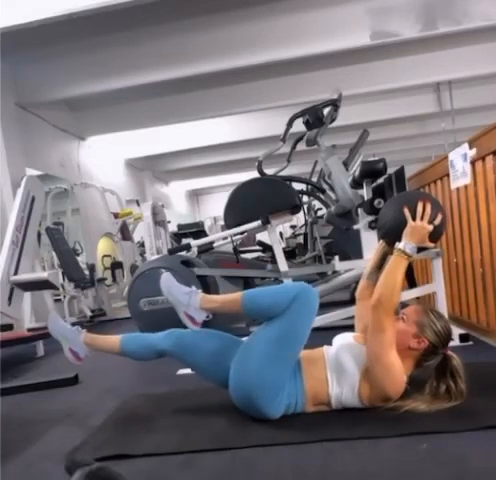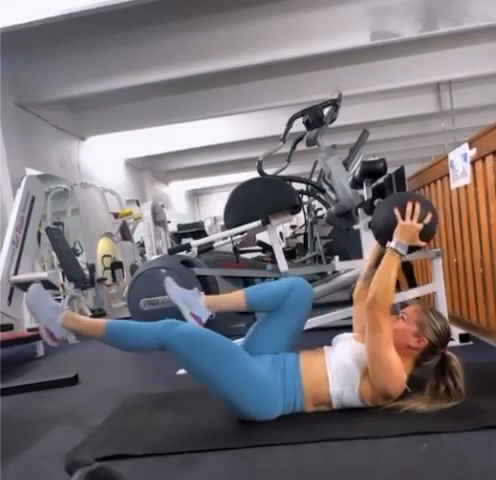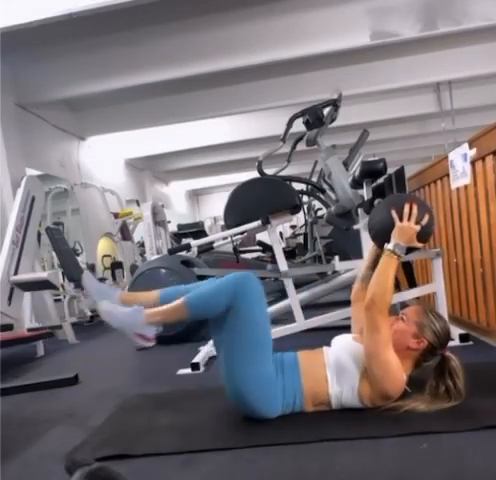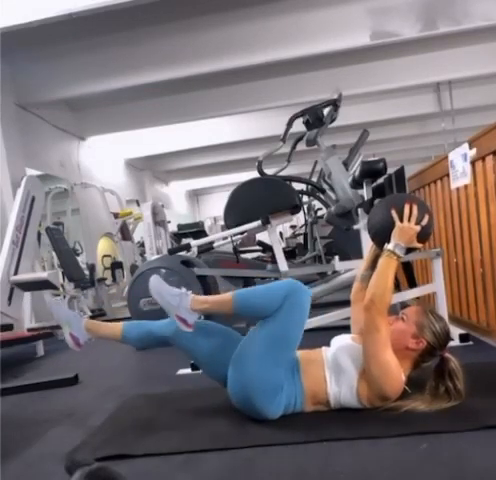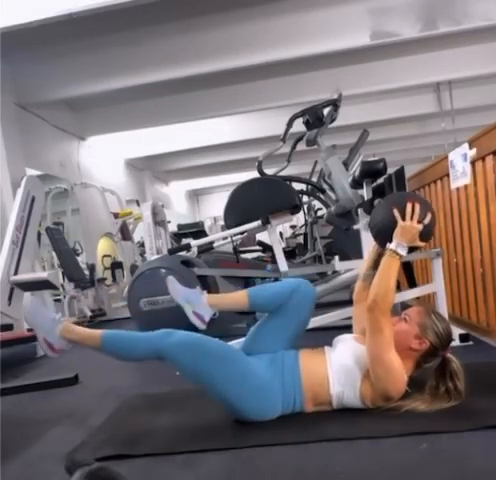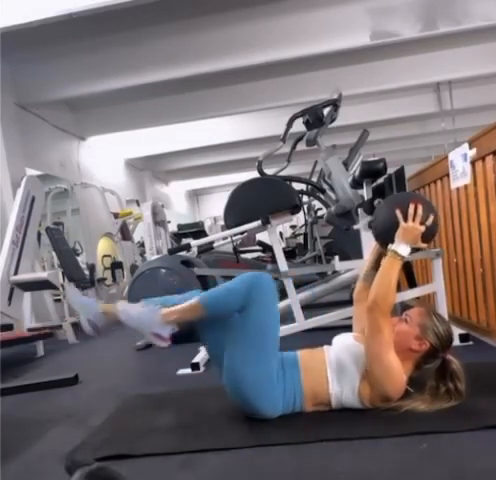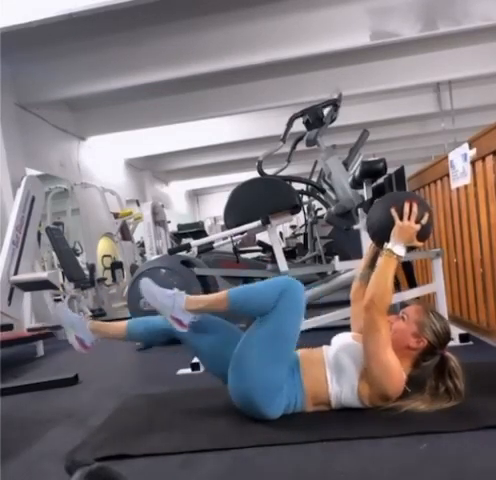
dt=0.7s
person 1, frame 1
left shoulder: (390, 378)
right shoulder: (372, 348)
left elbow: (380, 309)
right elbow: (366, 297)
left wrist: (407, 247)
right wrist: (385, 244)
left hip: (263, 392)
right hip: (258, 377)
left knee: (302, 294)
right knee: (174, 340)
left ankle: (198, 304)
right ankle: (87, 342)
person 1, frame 2
left shoulder: (389, 379)
right shoulder: (371, 350)
left elbow: (375, 308)
right elbow: (362, 297)
left wrist: (399, 247)
right wrist: (380, 246)
left hip: (259, 393)
right hip: (265, 367)
left knee: (174, 333)
right knee: (298, 289)
left ankle: (66, 322)
right ankle: (201, 306)
person 1, frame 3
left shoulder: (390, 379)
right shoulder: (371, 349)
left elbow: (373, 308)
right elbow: (359, 298)
left wrist: (397, 247)
right wrist: (377, 246)
left hip: (260, 394)
right hip: (267, 377)
left knee: (242, 283)
right knee: (221, 293)
left ankle: (143, 319)
right ankle: (125, 300)
person 1, frame 4
left shoulder: (388, 380)
right shoulder: (369, 349)
left elbow: (372, 310)
right elbow: (360, 298)
left wrist: (397, 248)
right wrist: (377, 248)
left hip: (259, 391)
right hip: (256, 376)
left knee: (295, 291)
right knee: (175, 329)
left ankle: (195, 305)
right ankle: (88, 329)
person 1, frame 5
left shoulder: (390, 380)
right shoulder: (372, 349)
left elbow: (376, 309)
right elbow: (361, 298)
left wrist: (399, 247)
right wrist: (380, 246)
left hip: (260, 392)
right hip: (263, 367)
left knee: (168, 341)
right knee: (302, 290)
left ankle: (65, 334)
right ankle: (206, 305)
person 1, frame 6
left shoulder: (389, 381)
right shoulder: (371, 350)
left elbow: (375, 310)
right elbow: (362, 298)
left wrist: (401, 248)
right wrist: (379, 246)
left hip: (262, 391)
right hip: (267, 372)
left knee: (258, 284)
right knee: (200, 305)
left ankle: (162, 320)
right ankle: (104, 312)
person 1, frame 7
left shoulder: (389, 379)
right shoulder: (373, 349)
left elbow: (372, 310)
right elbow: (359, 298)
left wrist: (397, 247)
right wrist: (376, 245)
left hip: (263, 393)
right hip: (264, 378)
left knee: (287, 289)
right knee: (188, 324)
left ankle: (184, 307)
right ankle: (94, 330)
